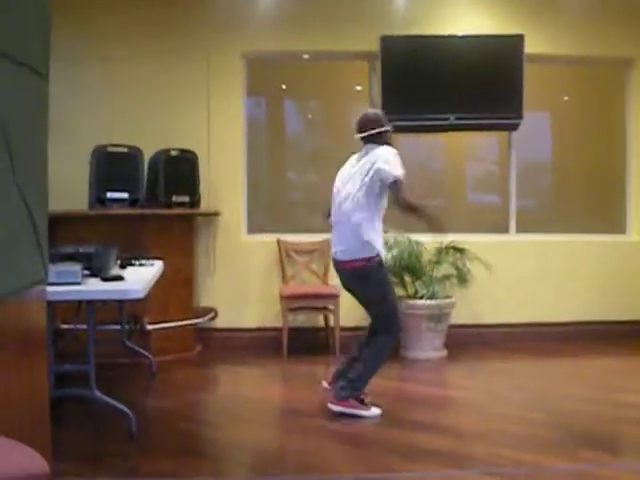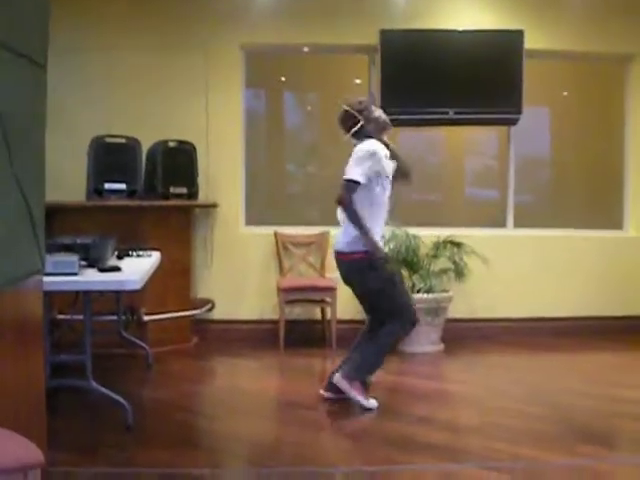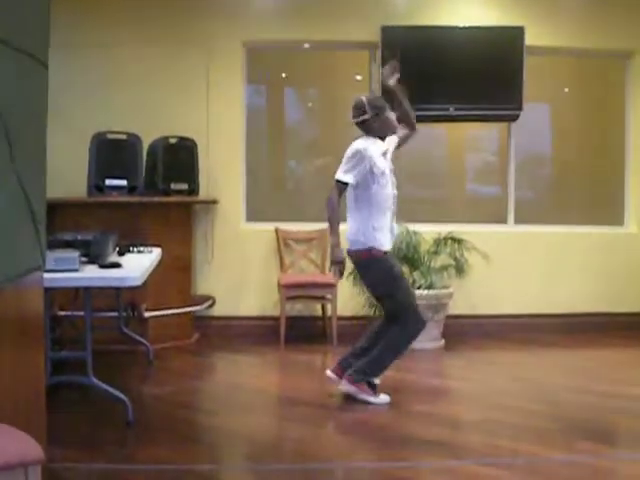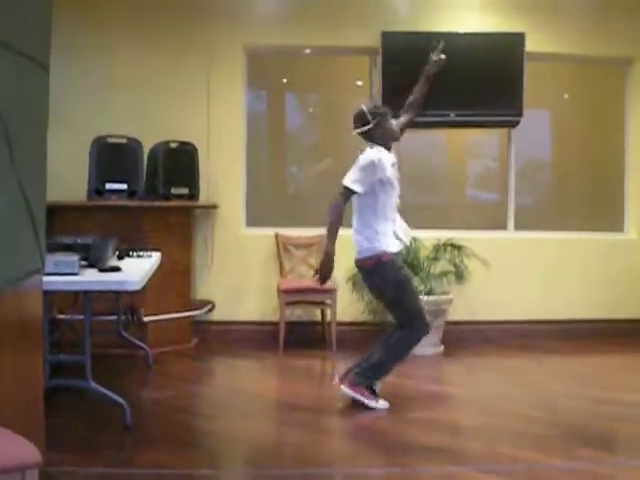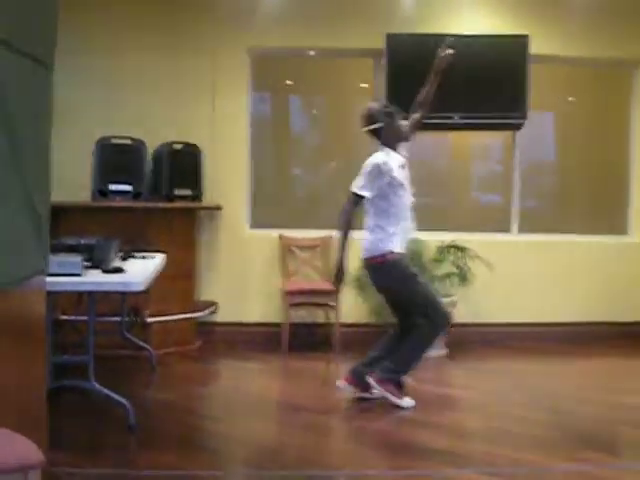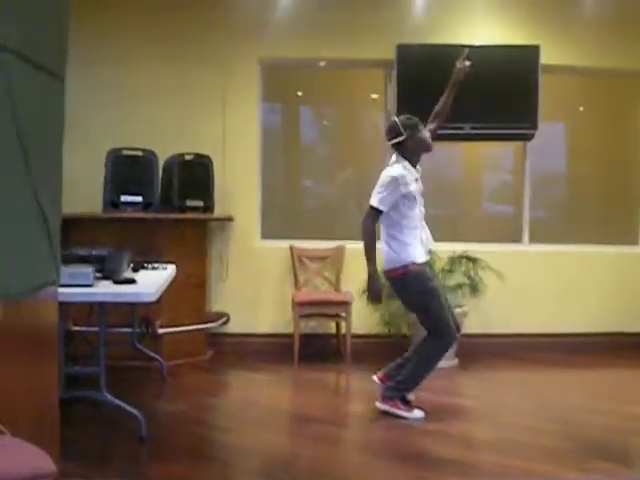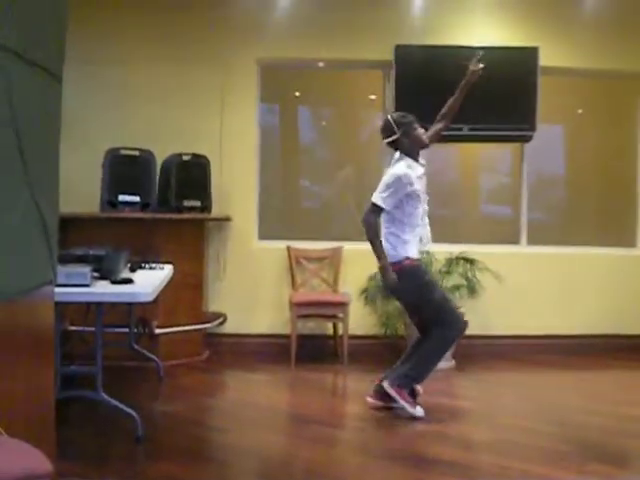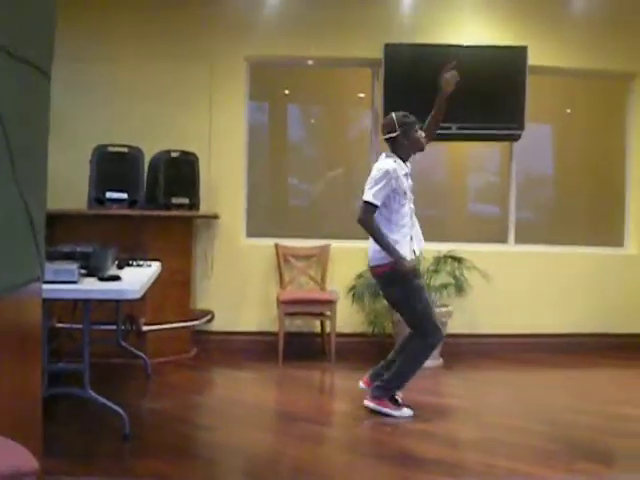
dt=0.2s
person 1, frame 1
left shoulder: (350, 165)
right shoulder: (385, 156)
left elbow: (332, 212)
right elbow: (399, 193)
right wrist: (426, 215)
left hip: (341, 259)
right hip: (365, 259)
left knee: (382, 323)
right knee: (388, 329)
left ankle: (341, 379)
right ankle: (346, 394)
person 1, frame 2
left shoulder: (377, 152)
right shoulder: (368, 151)
left elbow: (404, 175)
right elbow: (345, 197)
left wrist: (387, 146)
right wrist: (370, 238)
left hip: (356, 253)
right hip: (362, 253)
left knee: (380, 319)
right knee: (404, 317)
left ankle: (337, 382)
right ankle: (353, 373)
person 1, frame 3
left shoulder: (381, 147)
right shoulder: (361, 149)
left elbow: (411, 127)
right elbow: (335, 196)
left wrist: (394, 91)
right wrist: (335, 245)
left hip: (377, 250)
right hip: (370, 251)
left knee: (395, 316)
right knee: (412, 321)
left ankle: (346, 367)
right ankle: (360, 378)
person 1, frame 4
left shoulder: (384, 153)
right shoulder: (371, 160)
left elbow: (410, 112)
right elbow: (340, 201)
left wrist: (428, 75)
right wrist: (329, 251)
left hip: (381, 256)
right hip: (378, 258)
left knee: (407, 324)
right knee: (417, 325)
left ankle: (358, 376)
right ankle: (359, 379)
person 1, frame 5
left shoulder: (395, 153)
right shoulder: (379, 162)
left elbow: (419, 110)
right elbow: (350, 206)
left wrist: (437, 71)
right wrist: (341, 257)
left hip: (389, 255)
right hip: (384, 257)
left knee: (410, 323)
right knee: (436, 318)
left ankle: (358, 375)
right ankle: (388, 377)
person 1, frame 6
left shoulder: (408, 165)
right shoulder: (395, 175)
left elbow: (435, 122)
right elbow: (368, 220)
left wrist: (455, 82)
right wrist: (372, 272)
left hip: (409, 265)
right hip: (405, 268)
left knee: (440, 331)
right knee: (444, 333)
left ankle: (391, 377)
right ankle: (393, 394)
person 1, frame 7
left shoulder: (413, 163)
right shoulder: (400, 173)
left elbow: (442, 122)
right elbow: (369, 218)
left wrist: (466, 85)
right wrist: (385, 266)
left hip: (407, 262)
right hip: (401, 265)
left knee: (431, 331)
right knee: (452, 324)
left ankle: (384, 391)
right ankle: (401, 383)
person 1, frame 8
left shoulder: (399, 161)
right shoulder: (386, 169)
left elbow: (434, 129)
right elbow: (365, 216)
left wrist: (444, 95)
right wrist: (395, 257)
left hip: (395, 261)
right hip: (389, 265)
left knee: (420, 328)
right knee: (428, 333)
left ankle: (378, 380)
right ankle: (381, 394)
